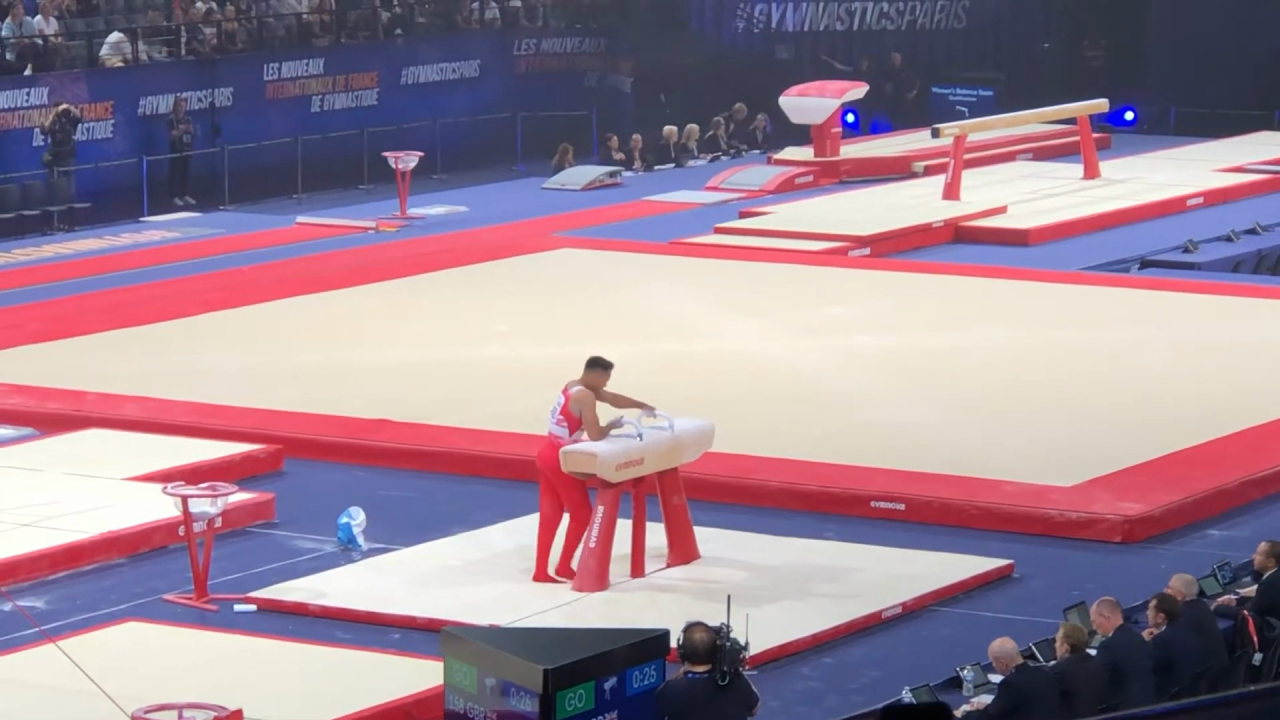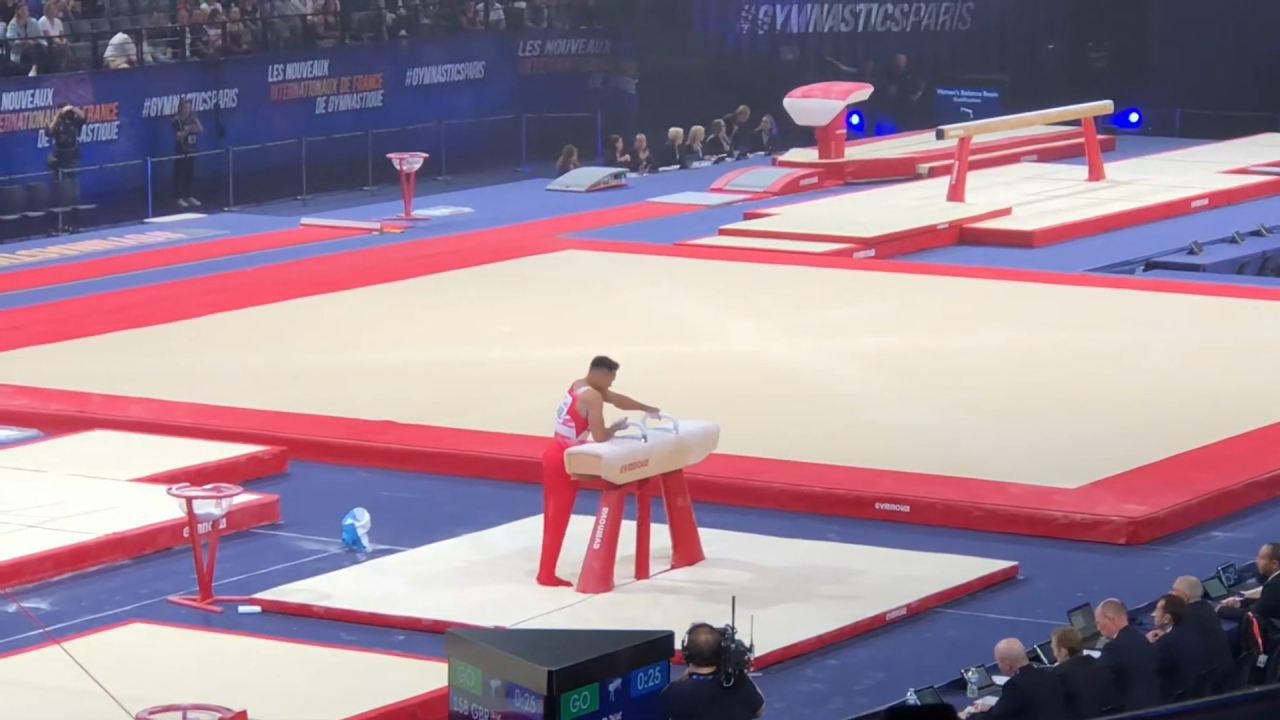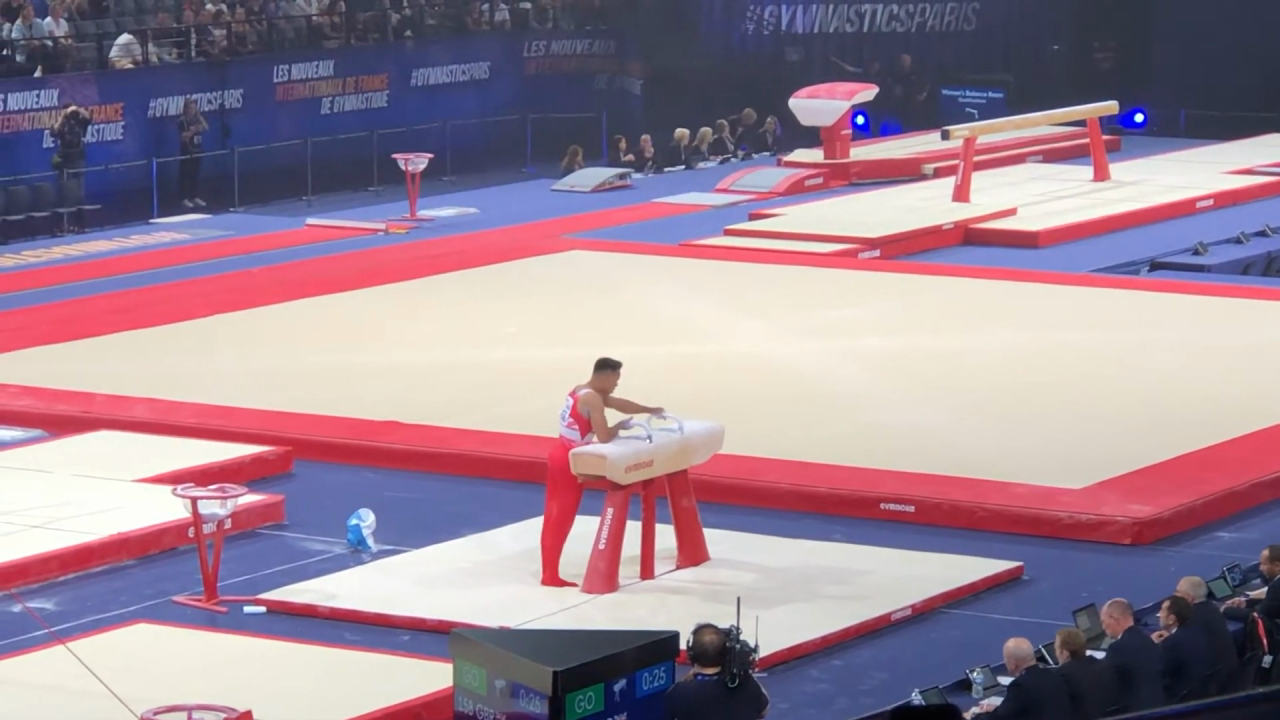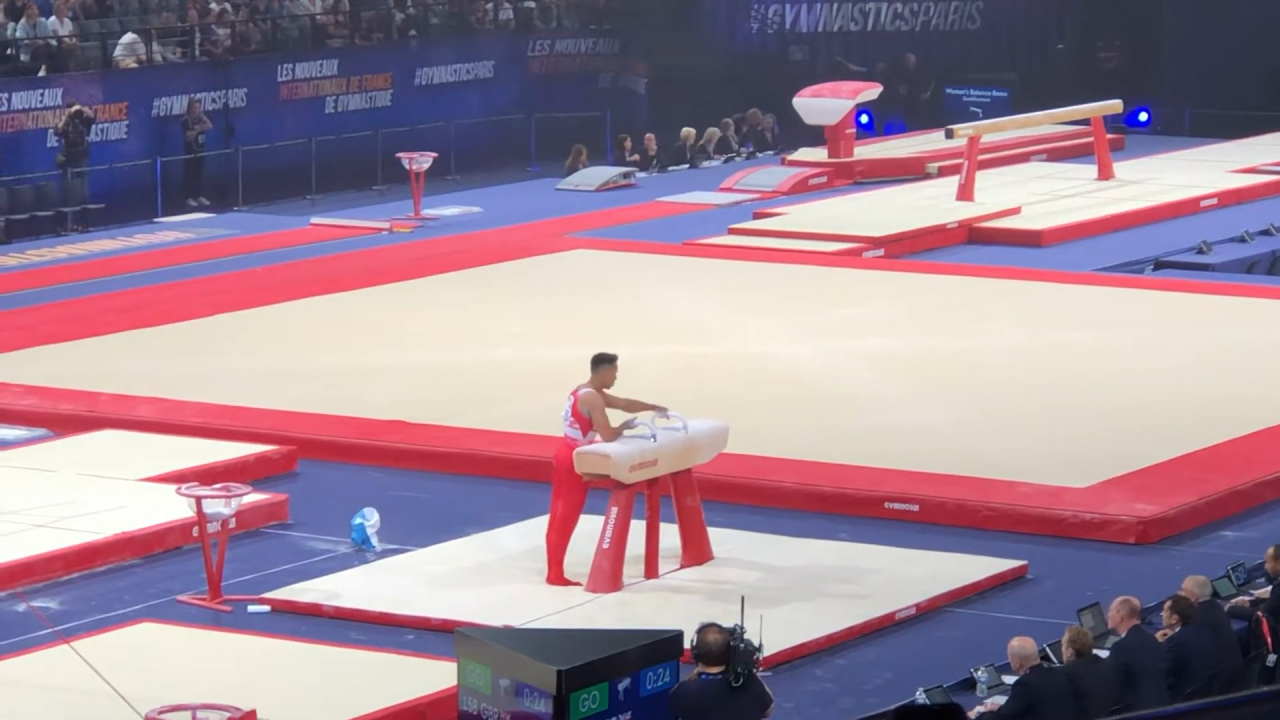
dt=0.4s
person 1, frame 1
left shoulder: (573, 387)
right shoulder: (585, 397)
left elbow: (612, 398)
right elbow: (595, 435)
left wrist: (642, 406)
right wrist: (612, 426)
left hip: (547, 455)
right hip: (560, 460)
left knee: (550, 515)
right knee: (582, 513)
left ankle: (541, 570)
right ankle: (563, 566)
person 1, frame 2
left shoulder: (578, 386)
right shoulder: (593, 397)
left elbow: (616, 399)
right elbow: (600, 436)
left wrist: (646, 408)
right wrist: (617, 427)
left hip: (553, 454)
right hip: (563, 461)
left knee: (553, 516)
right knee: (558, 519)
left ankle: (546, 572)
right ankle: (547, 574)
person 1, frame 3
left shoulder: (581, 390)
right shoulder: (593, 399)
left elbow: (619, 404)
right elbow: (604, 437)
left wrist: (650, 410)
right wrist: (620, 426)
left hip: (558, 456)
right hip: (569, 462)
left knee: (553, 517)
right knee: (562, 520)
left ankle: (548, 572)
right ankle: (551, 575)
person 1, frame 4
left shoulder: (584, 391)
right shoulder: (593, 398)
left elbow: (623, 404)
right elbow: (608, 436)
left wrist: (654, 408)
right wrist: (625, 426)
left hip: (564, 456)
right hip: (574, 462)
left knee: (559, 516)
right knee: (567, 519)
left ankle: (553, 571)
right ankle: (556, 574)
